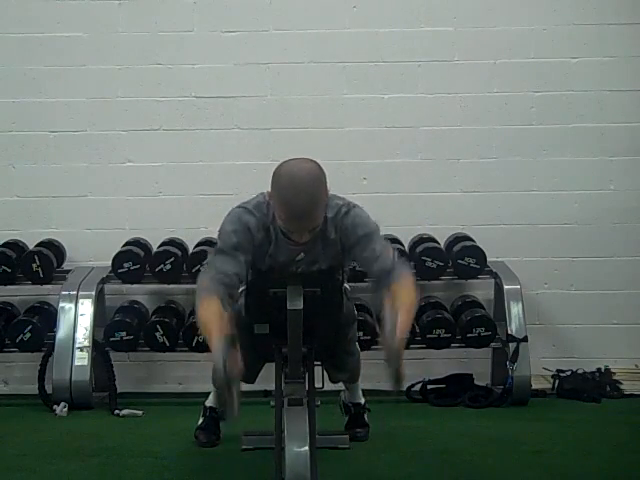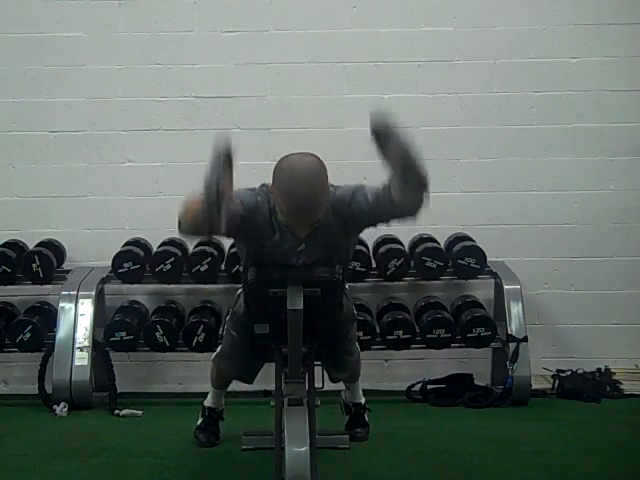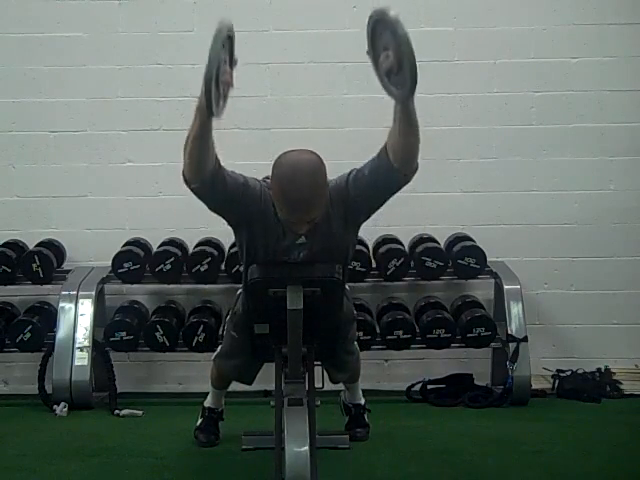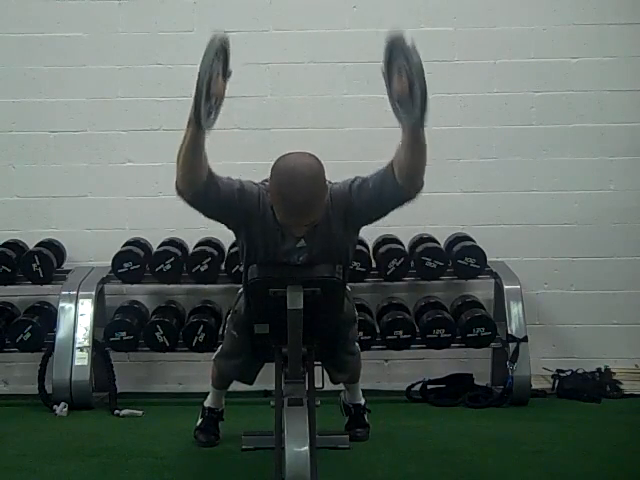
dt=0.2s
person 1, frame 1
left shoulder: (348, 219)
right shoulder: (245, 221)
left elbow: (392, 272)
right elbow: (212, 288)
left wrist: (400, 323)
right wrist: (219, 342)
left knee: (346, 361)
right knee: (232, 360)
left ankle: (354, 400)
right ankle: (213, 406)
person 1, frame 2
left shoulder: (345, 207)
right shoulder: (250, 208)
left elbow: (405, 203)
right elbow: (189, 224)
left wrist: (405, 173)
right wrist: (212, 202)
left knee: (346, 364)
right knee: (229, 363)
left ankle: (355, 400)
right ankle: (213, 405)
person 1, frame 3
left shoulder: (346, 199)
right shoulder: (249, 202)
left elbow: (402, 167)
right elbow: (197, 177)
left wrist: (404, 100)
right wrist: (205, 109)
left knee: (346, 366)
right knee: (228, 365)
left ankle: (354, 401)
right ankle: (213, 405)
person 1, frame 4
left shoulder: (346, 201)
right shoulder: (249, 202)
left elbow: (408, 183)
right elbow: (189, 187)
right wrist: (198, 115)
left knee: (347, 362)
right knee: (228, 363)
left ankle: (355, 404)
right ankle: (213, 406)
